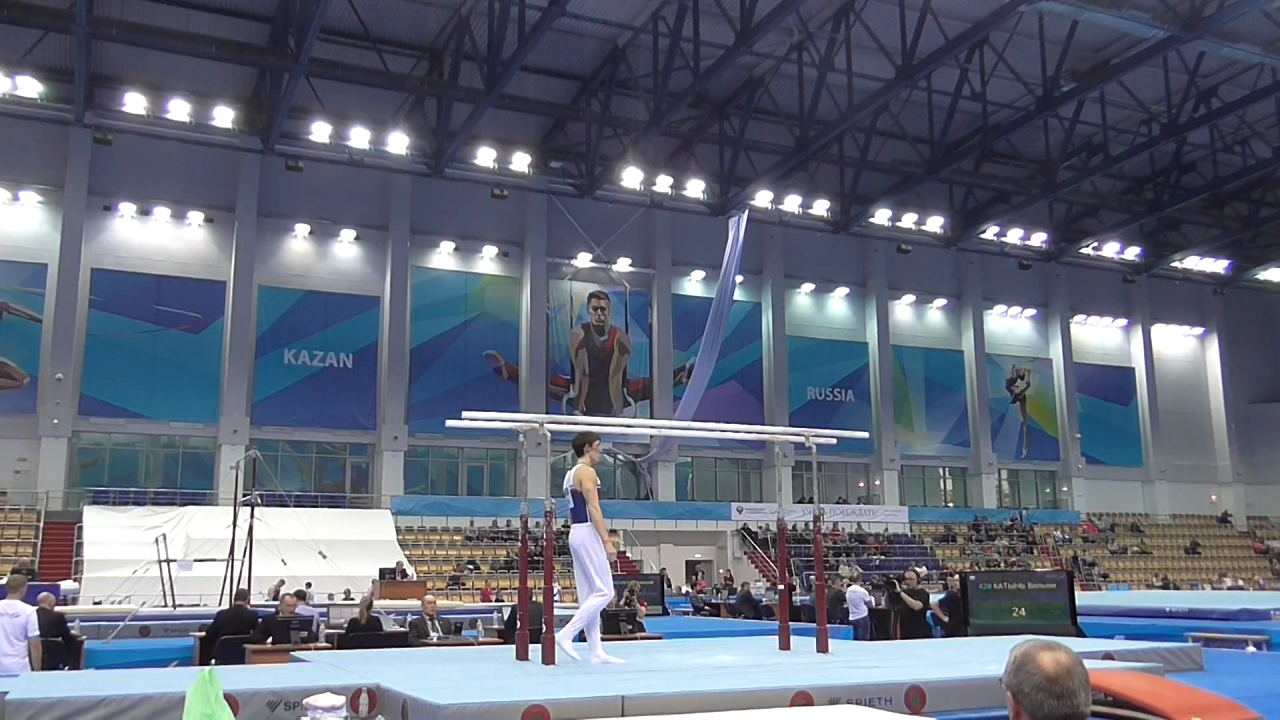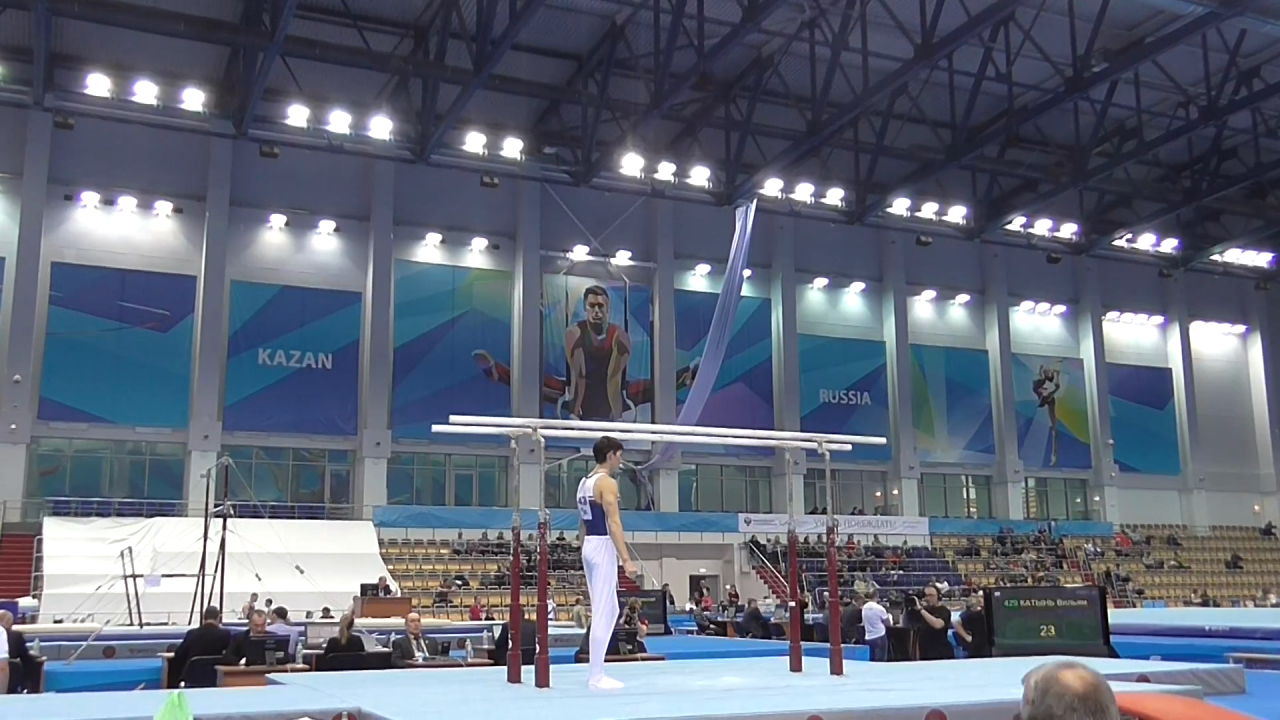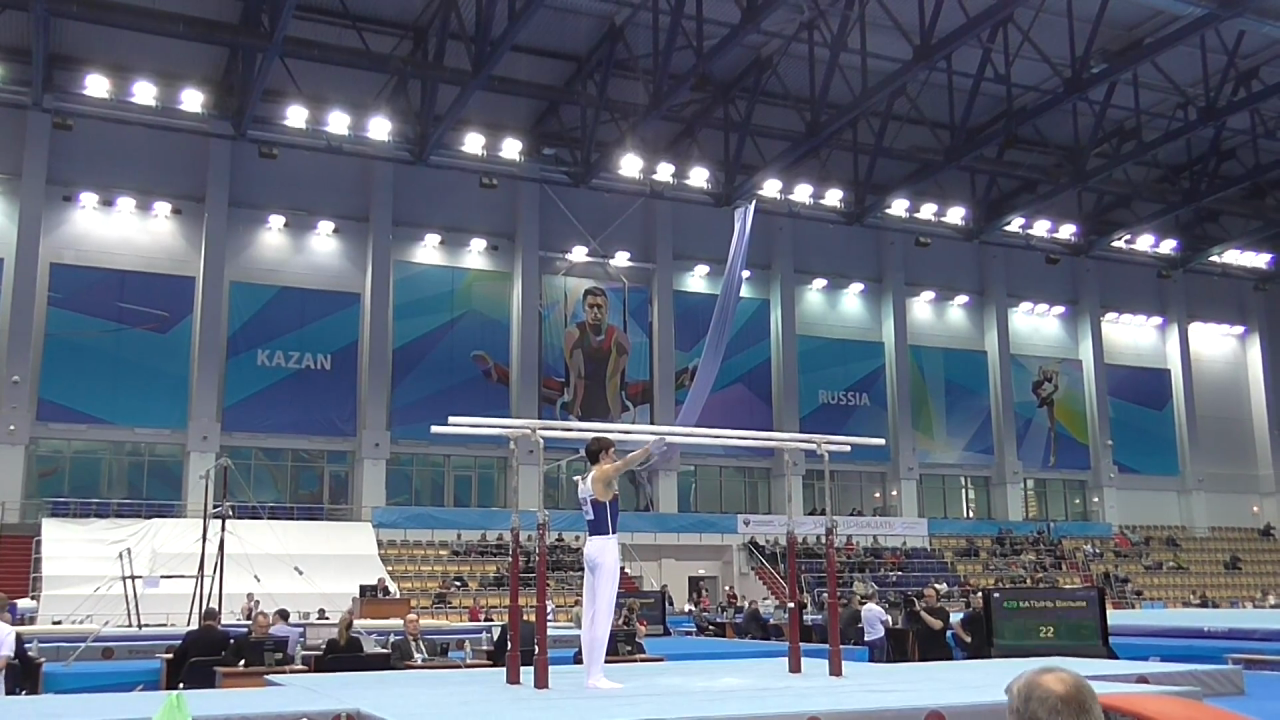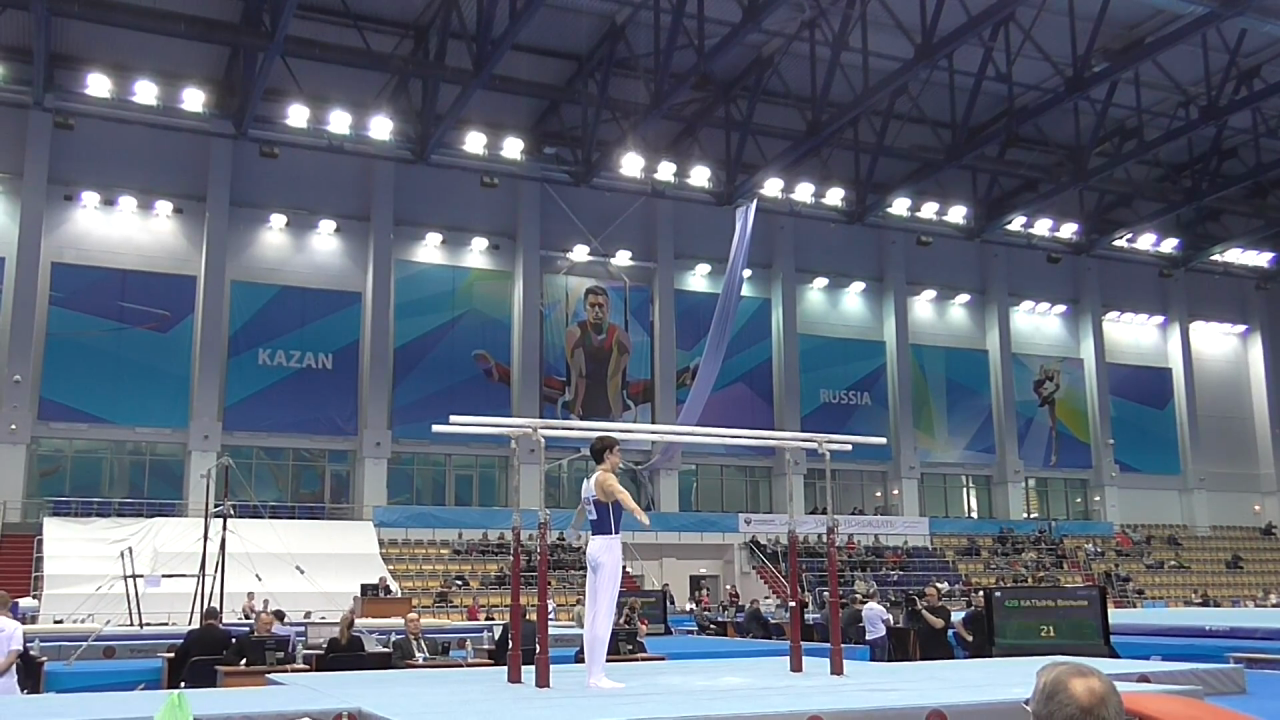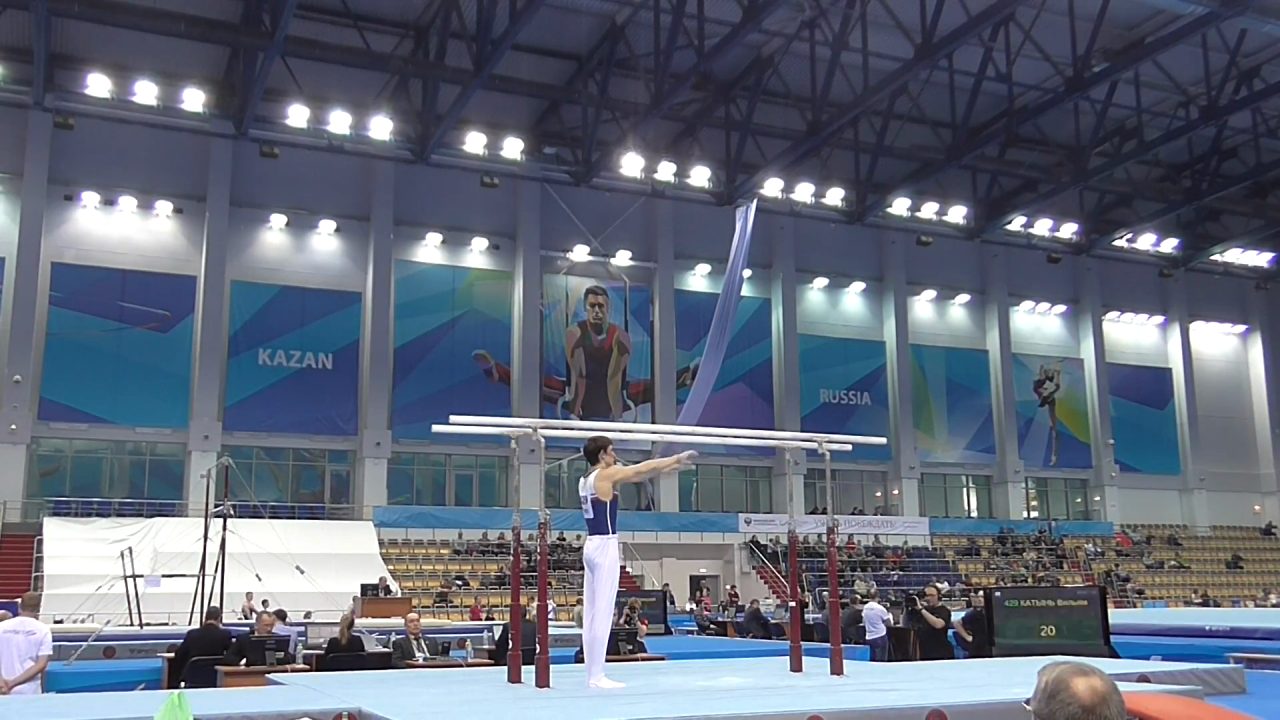
dt=1s
person 1, frame 1
left shoulder: (571, 473)
right shoulder: (587, 471)
right elbow: (594, 508)
right wrist: (606, 540)
left hip: (576, 533)
right hip: (587, 533)
left knee: (589, 594)
right knee: (605, 591)
left ankle: (595, 651)
right ankle: (566, 634)
person 1, frame 2
left shoulder: (584, 482)
right shoulder: (607, 482)
right elbow: (614, 522)
right wrist: (626, 558)
left hip: (588, 546)
right hip: (603, 547)
left knee: (609, 611)
right knee: (603, 614)
left ankle: (597, 670)
right ankle: (596, 676)
person 1, frame 3
left shoulder: (585, 480)
right shoulder: (602, 474)
right elbow: (627, 462)
right wrist: (649, 449)
left hip: (591, 546)
right hip: (605, 547)
left knee: (592, 613)
right knee: (603, 613)
left ankle: (592, 674)
right ankle: (596, 677)
person 1, frame 4
left shoulder: (589, 481)
right shoulder: (605, 478)
left elbow: (582, 509)
right elbow: (620, 494)
left wrist: (574, 528)
right wrist: (637, 511)
left hip: (594, 545)
right hip: (608, 546)
left knee: (594, 613)
right knee: (604, 613)
left ankle: (593, 673)
right ankle: (598, 676)
person 1, frame 5
left shoulder: (586, 480)
right shoulder: (605, 475)
left elbow: (636, 472)
right elbow: (644, 467)
left wrist: (668, 465)
right wrist: (677, 458)
left hip: (592, 545)
right hip: (606, 546)
left knee: (593, 613)
right knee: (603, 613)
left ankle: (593, 673)
right ankle: (598, 676)
